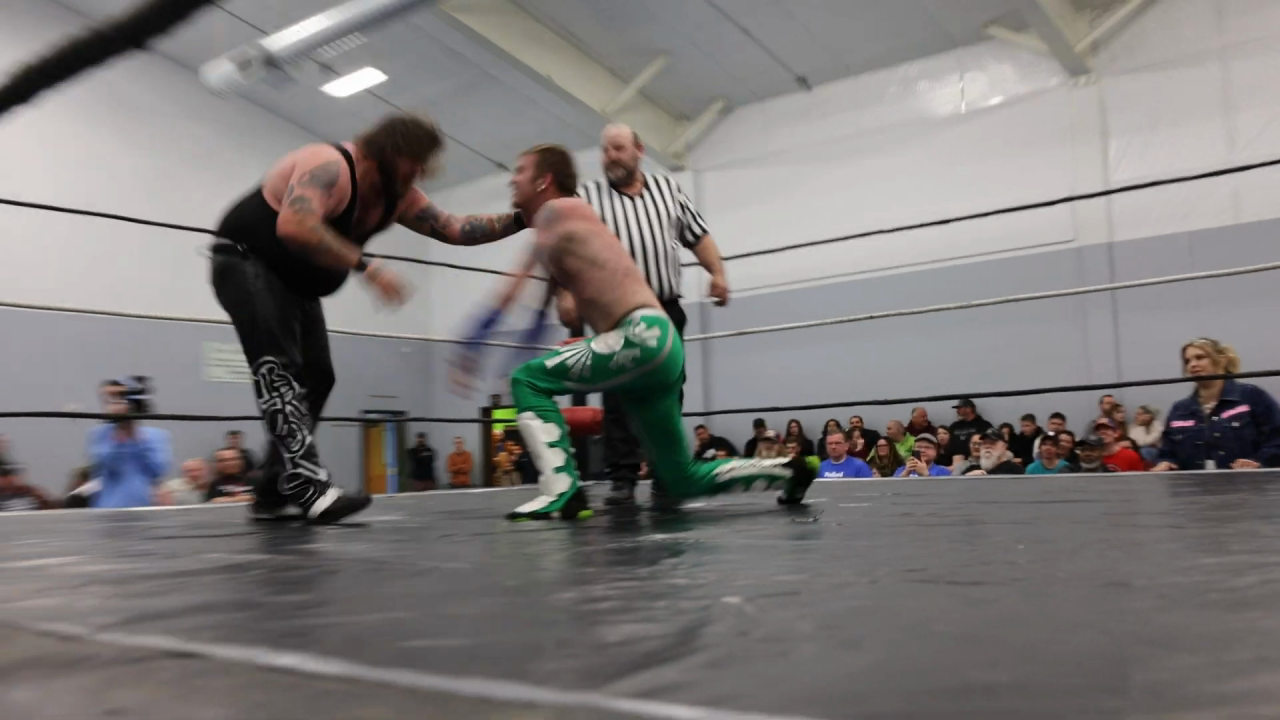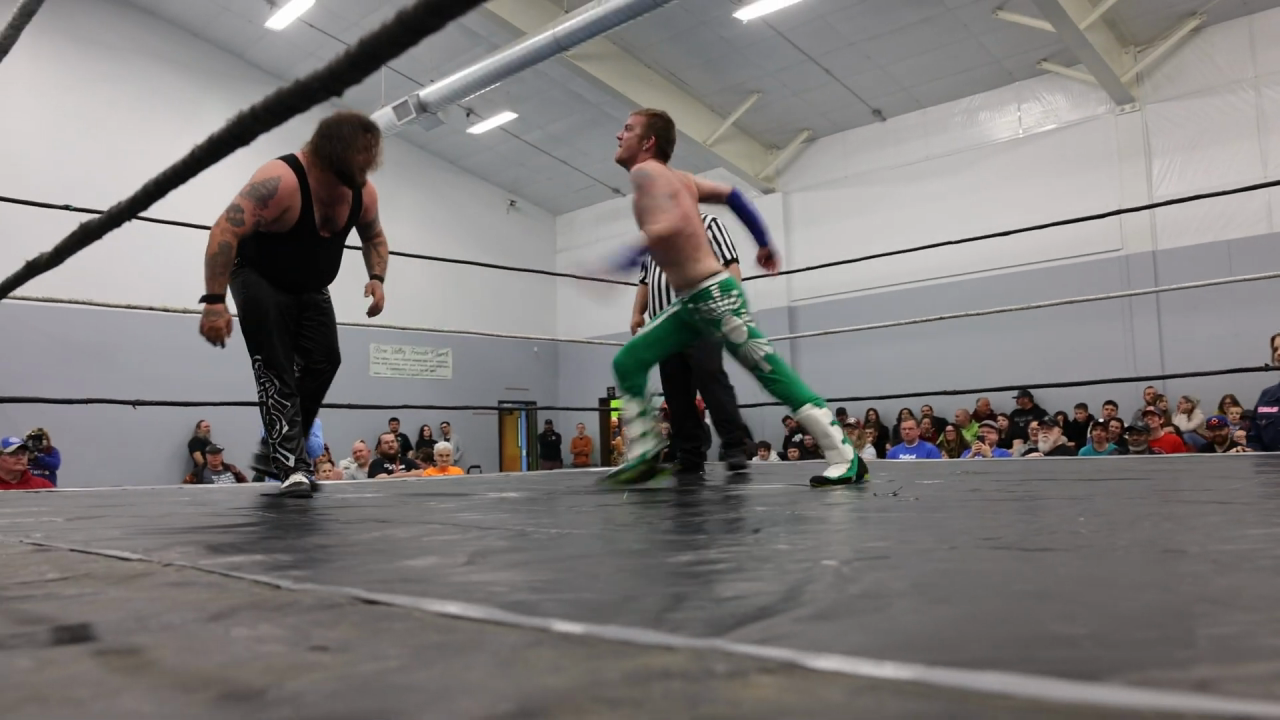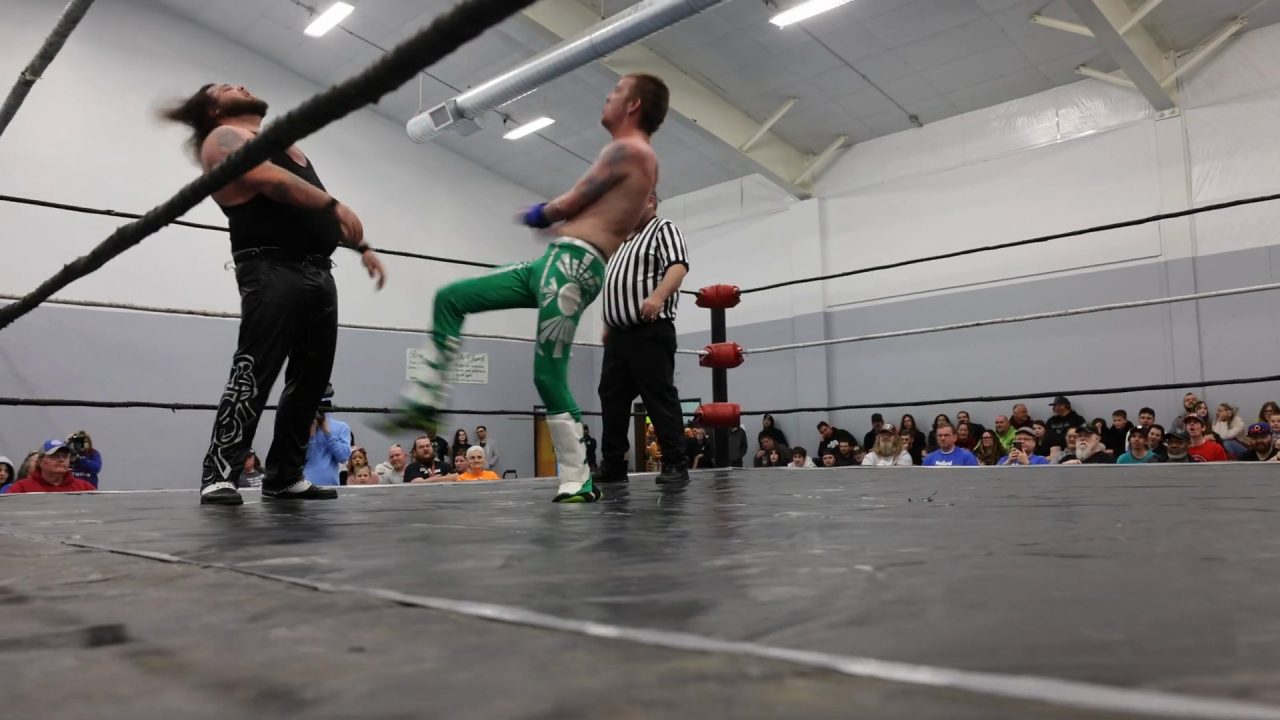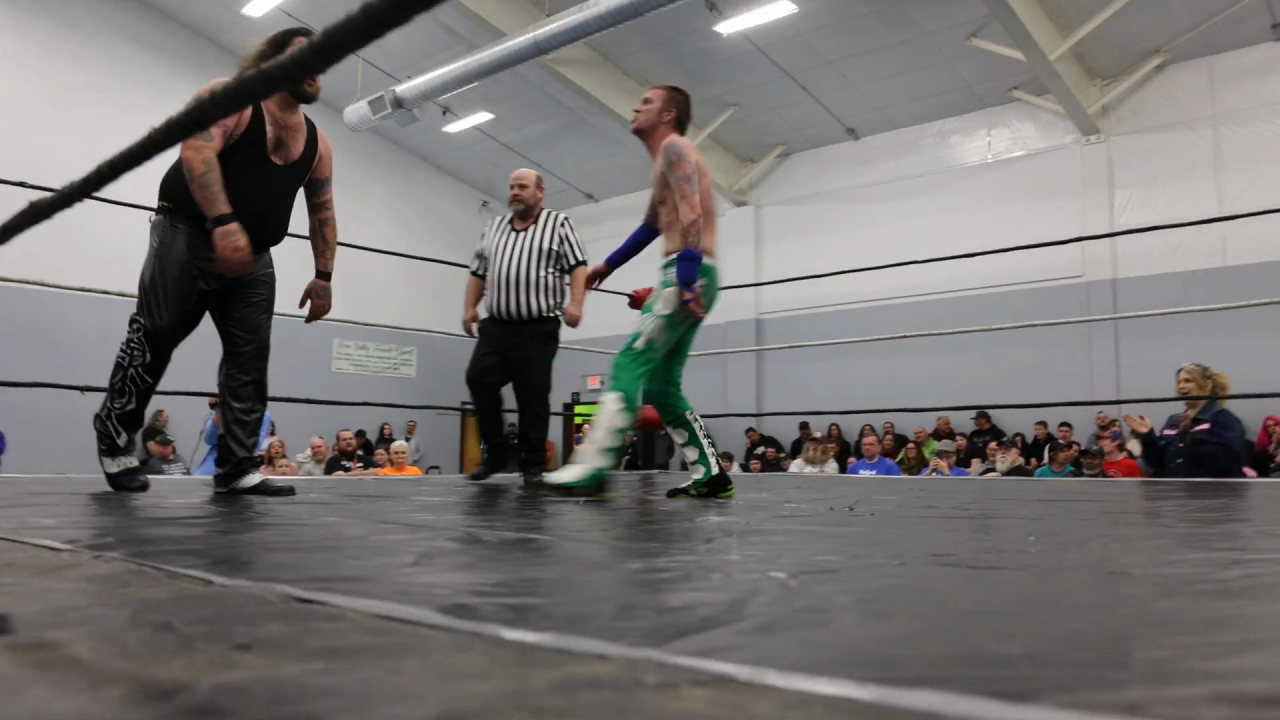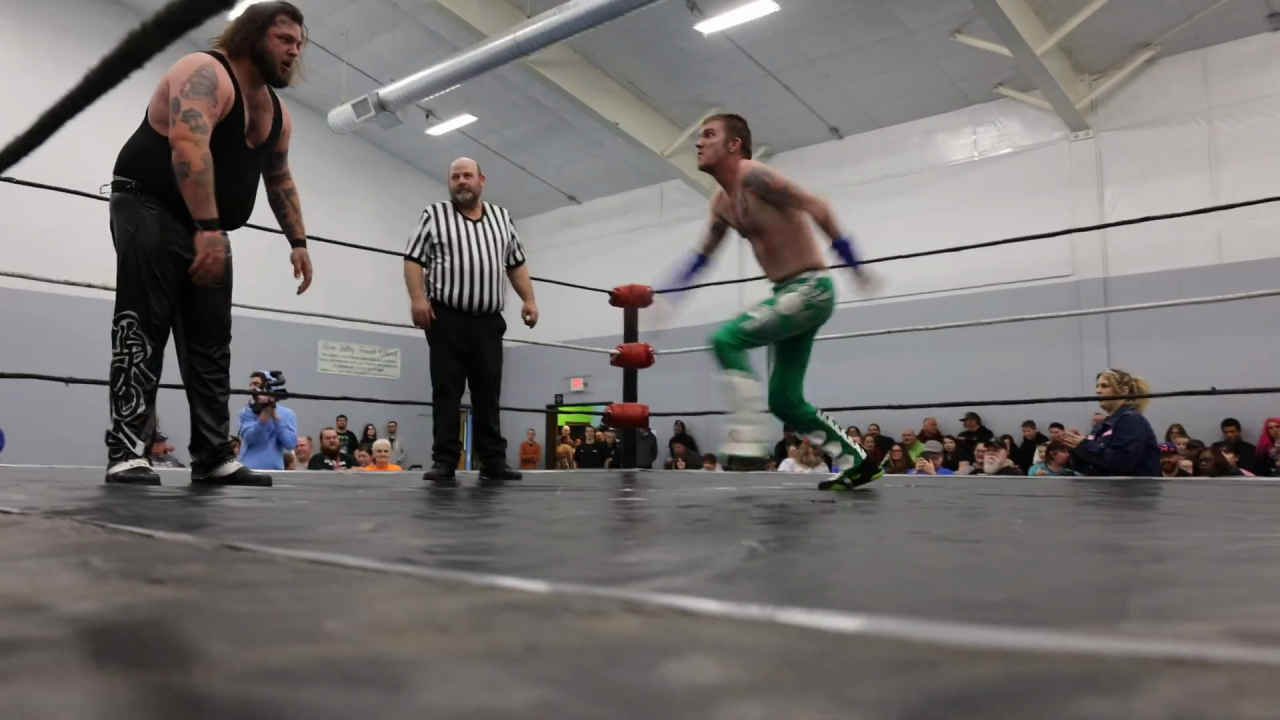
dt=1s
person 1, frame 1
left shoulder: (395, 195)
right shoulder: (331, 168)
left elbow: (451, 229)
right elbow: (295, 228)
left wrist: (515, 223)
right wrist: (367, 267)
left hip: (296, 282)
right hip: (246, 261)
left knee: (315, 376)
right knee: (280, 368)
left ankle: (275, 494)
right ankle: (315, 491)
person 1, frame 2
left shoulder: (361, 190)
right shoulder: (280, 180)
left elbow: (374, 238)
right elbow: (224, 233)
left wrist: (376, 278)
right wrist: (214, 301)
left hip: (310, 289)
right hip: (260, 281)
left knee: (323, 363)
right knee: (277, 374)
left ankle: (279, 454)
right ankle: (291, 469)
person 1, frame 3
left shoulder: (285, 146)
right shoulder: (227, 138)
left elbow: (316, 207)
right elbow: (266, 176)
left wrist: (361, 246)
right wrist: (335, 207)
left hip: (316, 272)
right hip: (271, 268)
left knee: (310, 379)
right knee: (257, 368)
left ankle: (284, 476)
right ankle: (219, 474)
person 1, frame 4
left shoulder: (315, 141)
left elbow: (322, 210)
right elbow: (197, 151)
left wrist: (323, 276)
right wrist: (224, 223)
left hip: (252, 255)
right hip: (188, 234)
left knee: (249, 358)
right knee: (155, 333)
left ankle: (238, 468)
right ankle: (114, 443)
person 1, frame 5
left shoulder: (276, 112)
right shoulder: (206, 73)
left elbow: (280, 180)
right elbow: (190, 147)
left wrist: (298, 241)
right wrist: (209, 228)
left hip: (210, 229)
right hip: (150, 210)
left knee: (210, 341)
right knee: (144, 325)
left ankle: (213, 456)
right ankle: (127, 454)
person 2, frame 1
left shoulder: (558, 210)
right shoulder: (571, 225)
left elbow: (518, 282)
right elbow: (556, 297)
left wrist: (472, 346)
left hip: (644, 339)
right hip: (655, 347)
left knee: (526, 383)
left ankle: (560, 493)
right ankle: (788, 469)
person 2, frame 2
left shoulder: (646, 172)
right shoulder: (678, 179)
left elbow: (665, 225)
right elbow: (732, 195)
left wrist: (623, 265)
right wrist: (762, 241)
left hip: (717, 298)
right hip: (692, 302)
left knee: (778, 382)
right knee: (628, 363)
left ankle: (845, 458)
right ankle: (644, 455)
person 2, frame 3
left shoulder: (628, 150)
right shoulder: (644, 163)
left elbow: (569, 204)
left wrist: (542, 214)
left hip: (570, 264)
right hip: (558, 264)
left knee: (550, 376)
right knee: (450, 298)
left ankle: (578, 481)
right ankle: (424, 403)
person 2, frame 4
left shoulder: (676, 148)
right shoulder: (665, 158)
left elbow: (690, 218)
right elbow: (651, 224)
left wrist: (688, 284)
right wrist: (607, 265)
left hip: (691, 279)
right hip: (682, 282)
left knee: (629, 366)
right knee: (662, 387)
left ankle: (591, 466)
right ankle: (710, 472)
person 2, frame 5
left shoulder: (754, 177)
right shoulder: (723, 199)
left elbow: (818, 206)
right elbow: (705, 252)
left wrist: (853, 263)
left hip: (811, 289)
right hip: (789, 294)
left knee: (726, 340)
right knee: (785, 400)
left ankle: (750, 438)
right ankle: (854, 462)
person 3, frame 1
left shoulder: (668, 189)
right shoulder: (587, 196)
left elbow: (698, 235)
left wrist: (717, 273)
left hip: (665, 309)
right knee: (619, 393)
right ankle: (622, 478)
person 3, frame 2
left shoulder: (707, 224)
left elbow: (730, 265)
right elbow: (646, 280)
right wrist: (638, 312)
left knee: (711, 380)
right knee: (676, 392)
left ankle: (736, 446)
right ankle: (689, 456)
person 3, frame 3
left shoulder: (664, 229)
right shoulder: (624, 241)
left elbow: (678, 266)
left wrist: (658, 296)
right wrist: (608, 324)
left hip: (650, 332)
right hip: (619, 333)
left knee: (659, 396)
right knee: (612, 398)
left ankle: (675, 465)
right ankle: (613, 465)
person 3, frame 4
left shoulder: (558, 224)
right shoulder: (494, 227)
left elbow: (578, 267)
right elbow: (478, 273)
left wrist: (575, 302)
right wrist: (470, 307)
left hip: (538, 328)
right hip: (496, 326)
left knee: (533, 397)
right knee: (479, 380)
left ankle: (533, 466)
right ankle: (495, 454)
person 3, frame 5
left shoulder: (502, 218)
right shoulder: (433, 215)
left elbow: (516, 264)
right elbow: (413, 260)
left wrist: (529, 299)
right wrist: (418, 298)
left hip: (489, 321)
right hip: (446, 319)
left knee: (488, 391)
right knee: (446, 389)
left ankle: (493, 460)
right ankle: (444, 460)
